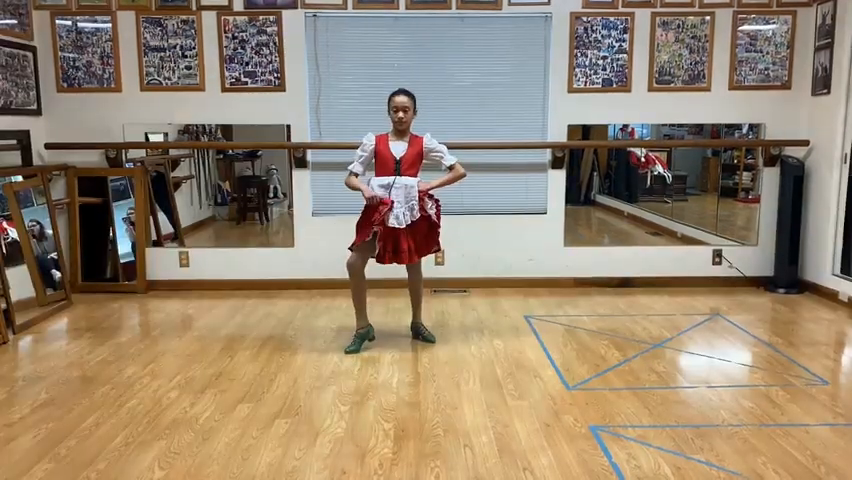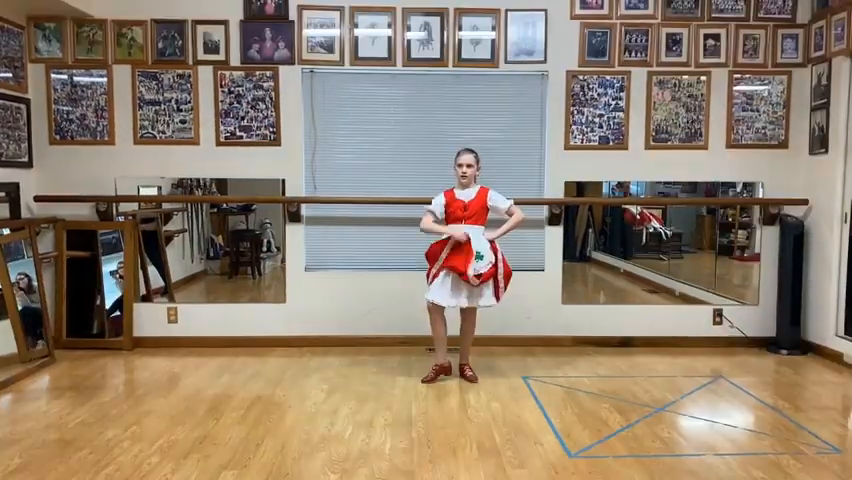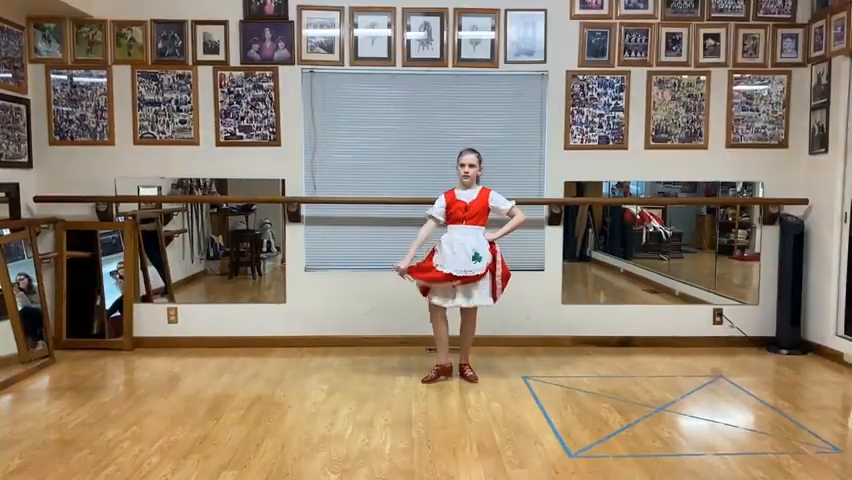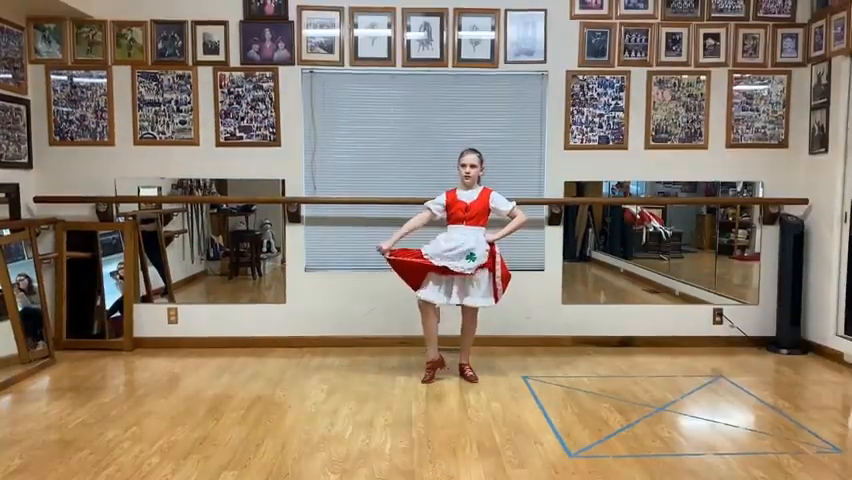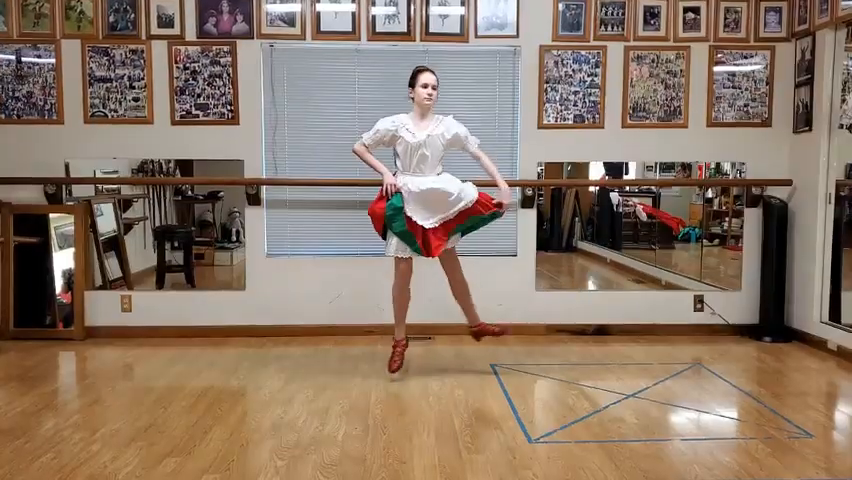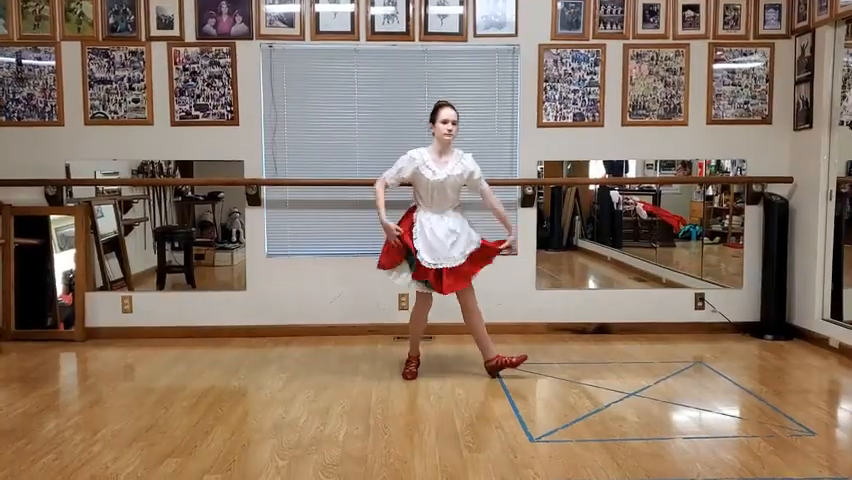
dt=0.3s
person 1, frame 1
left shoulder: (424, 143)
right shoulder: (374, 142)
left elbow: (459, 171)
right elbow: (350, 177)
left wrist: (430, 185)
right wrist: (364, 189)
left hip: (411, 209)
right hip: (380, 209)
left knee: (413, 266)
right knee: (354, 263)
left ankle: (417, 323)
right ankle: (363, 326)
person 1, frame 2
left shoulder: (487, 195)
right shoulder: (445, 196)
left elbow: (518, 215)
right elbow: (424, 224)
left wrist: (495, 234)
right wrist: (449, 231)
left hip: (477, 254)
right hip: (449, 255)
left knee: (470, 310)
right knee: (434, 306)
person 1, frame 3
left shoulder: (489, 196)
right shoulder: (447, 197)
left elbow: (519, 216)
right elbow: (428, 227)
left wrist: (496, 235)
right wrist: (408, 258)
left hip: (476, 255)
right hip: (449, 254)
left knee: (469, 309)
right knee: (436, 305)
person 1, frame 4
left shoulder: (489, 196)
right shoulder: (447, 197)
left elbow: (520, 217)
right elbow: (421, 219)
left wrist: (496, 236)
right wrist: (390, 242)
left hip: (475, 254)
right hip: (445, 252)
left knee: (470, 309)
right knee: (426, 301)
person 1, frame 5
left shoulder: (448, 126)
right shoulder: (394, 124)
left elbow: (479, 155)
right elbow: (359, 148)
left wrist: (502, 185)
right wrist: (384, 172)
left hip: (440, 197)
right hip: (405, 198)
left knee: (451, 263)
right knee: (403, 272)
left ankle: (474, 323)
right ankle: (399, 341)
person 1, frame 6
left shoulder: (465, 162)
right shoulder: (415, 158)
left elbow: (489, 197)
right elbow: (381, 184)
left wrist: (510, 230)
right wrist: (383, 219)
left hip: (454, 232)
right hip: (423, 232)
left knee: (467, 296)
right knee: (424, 300)
left ankle: (491, 357)
right ankle: (413, 356)
